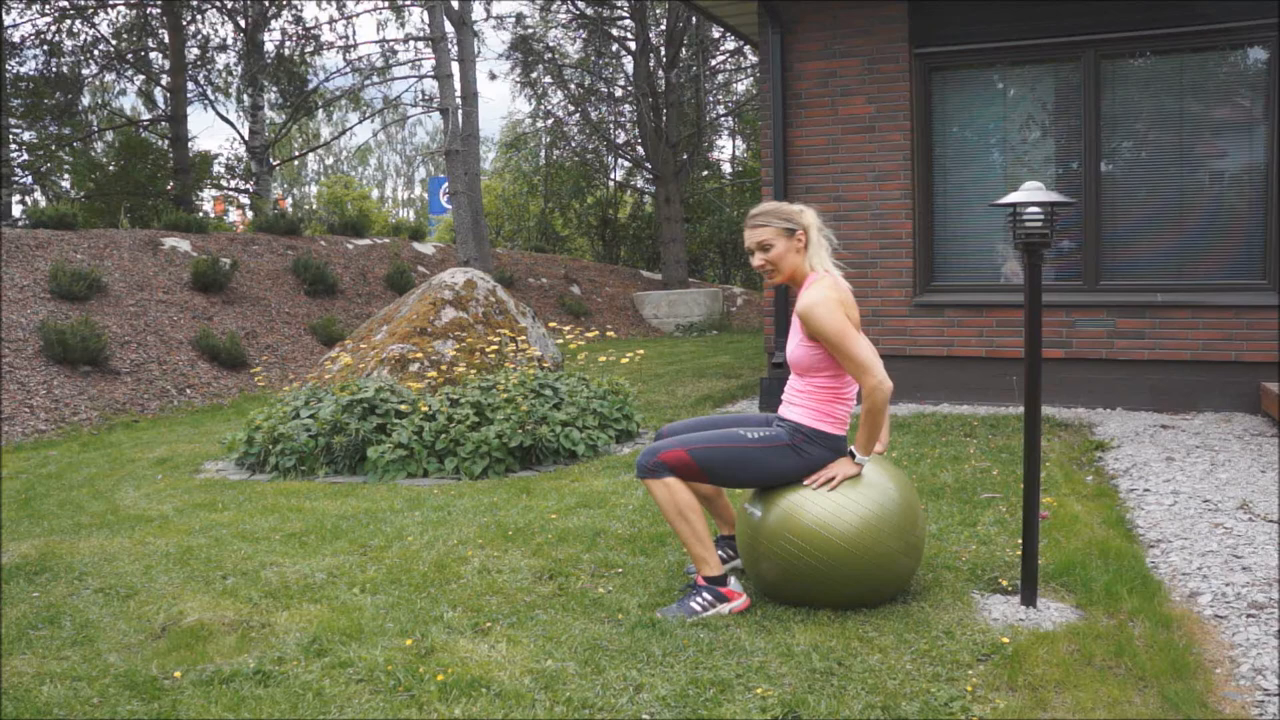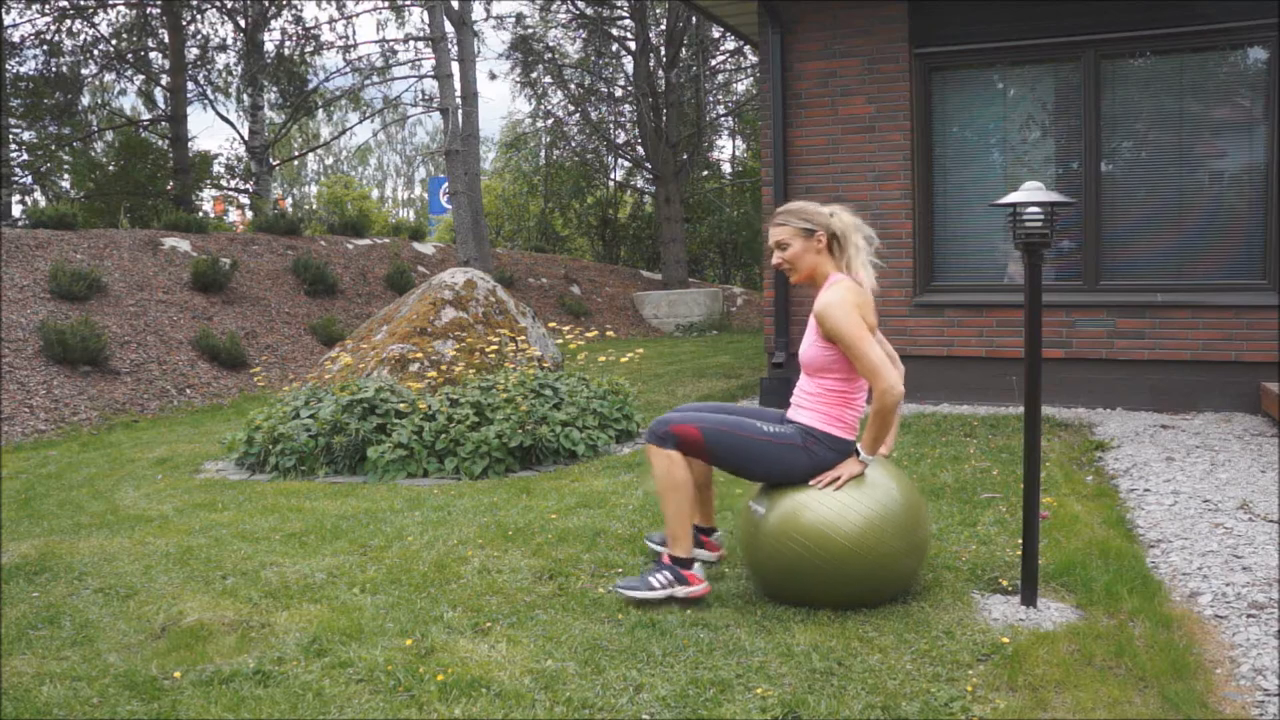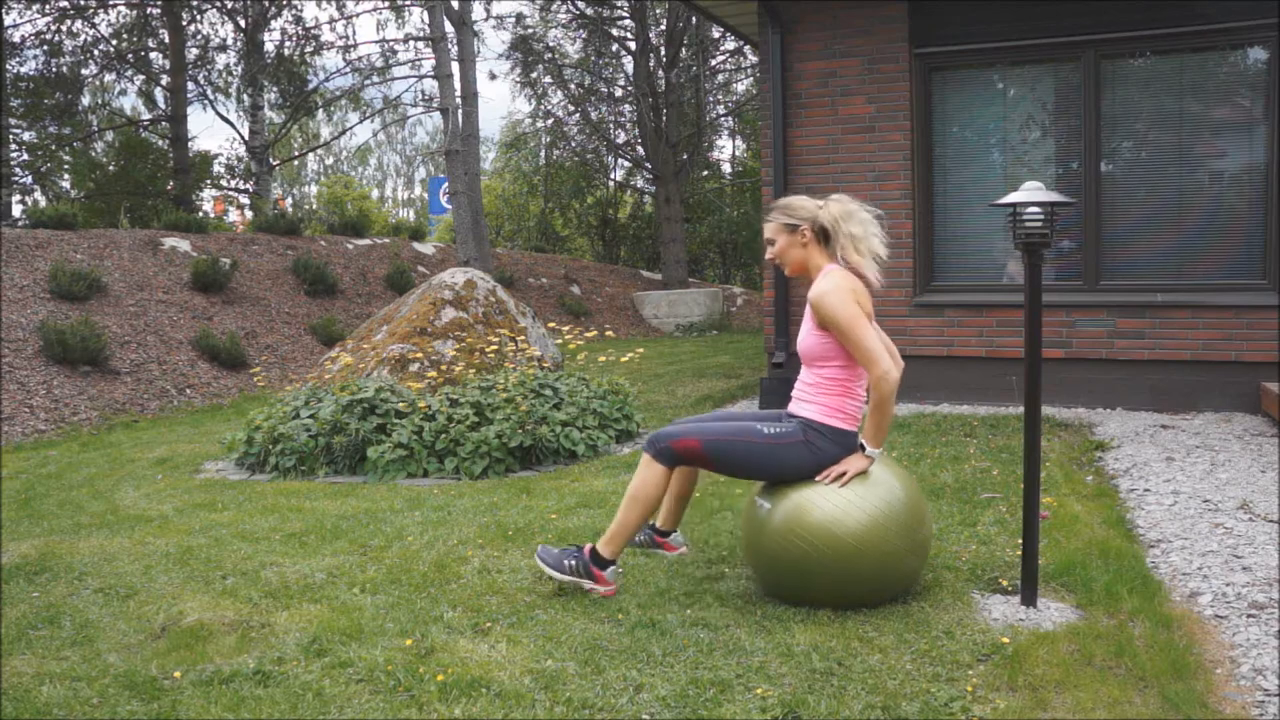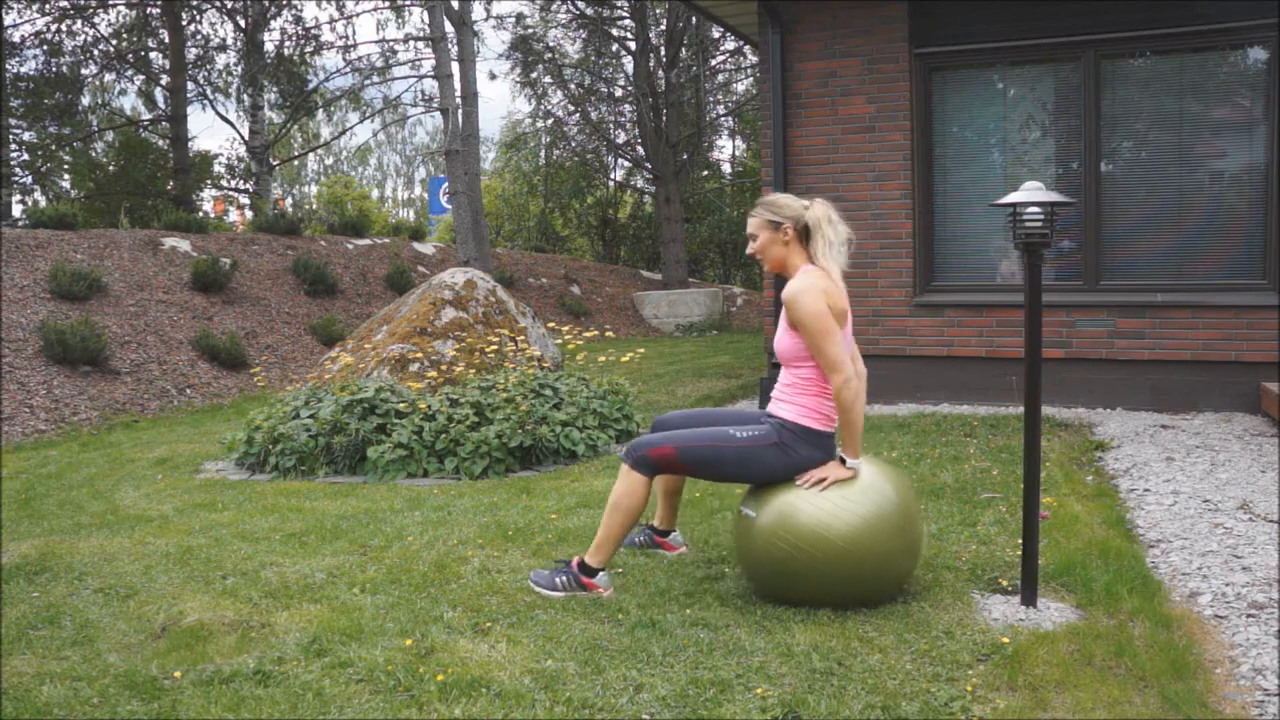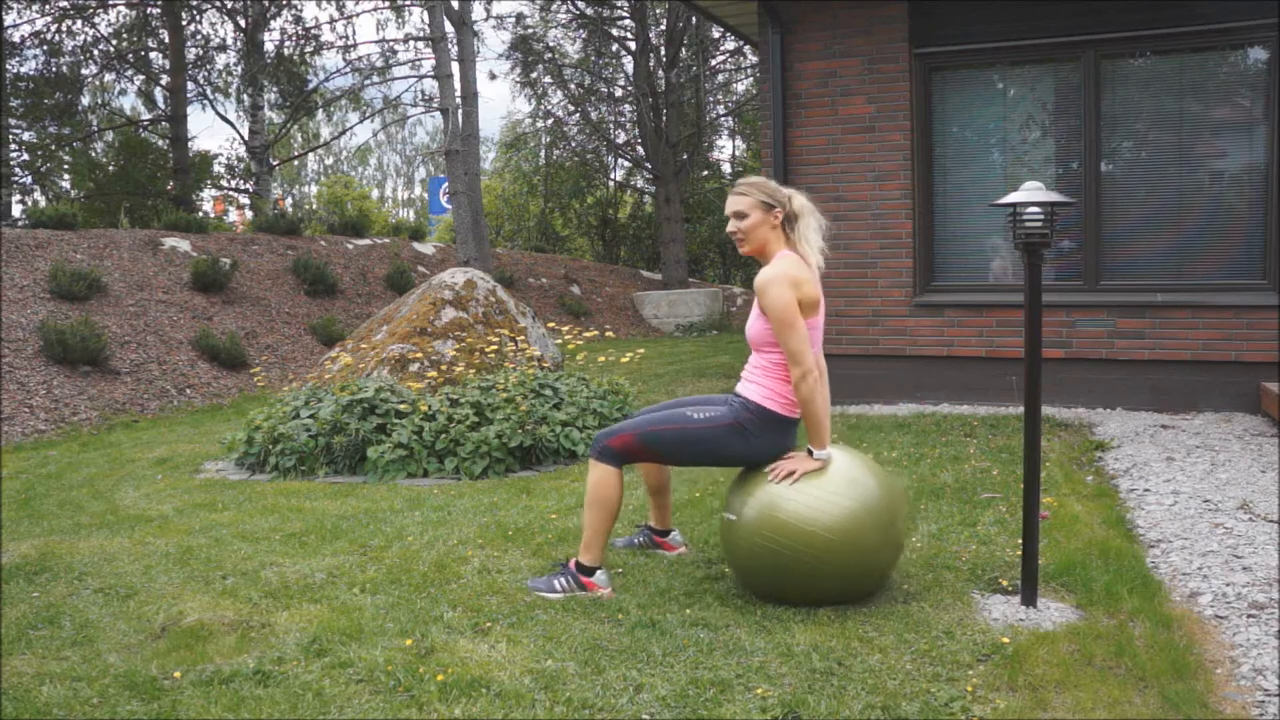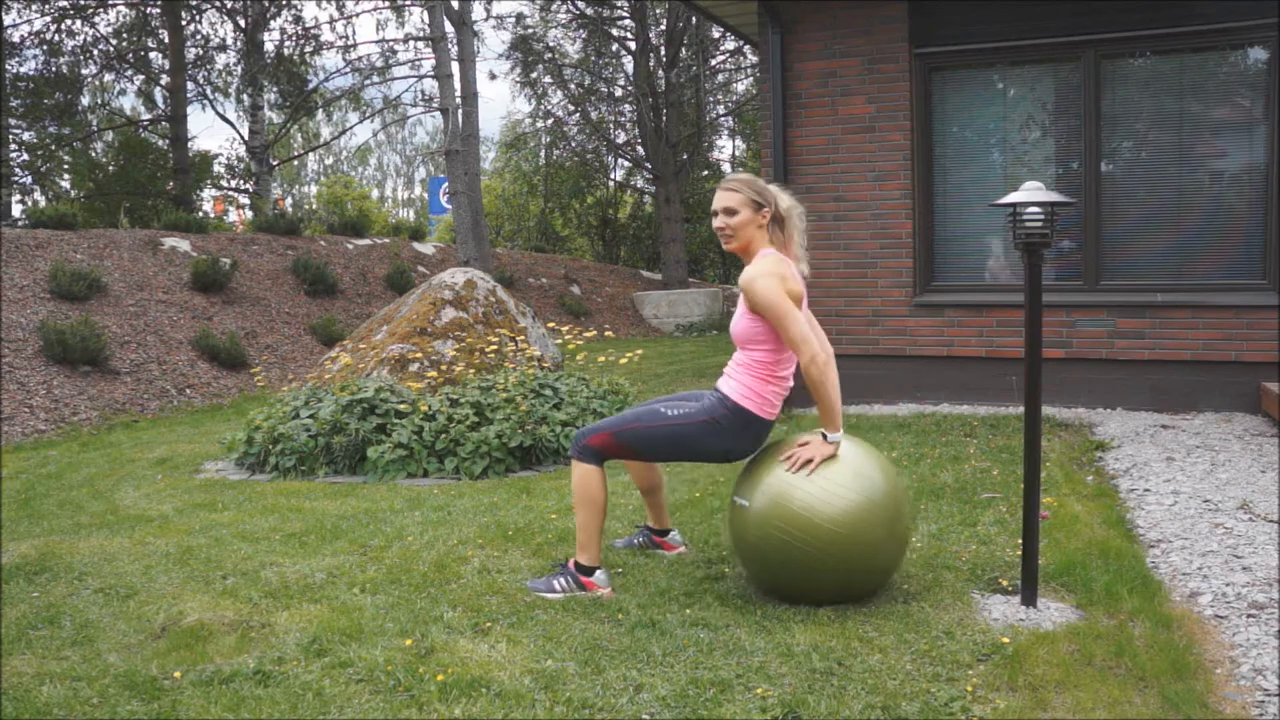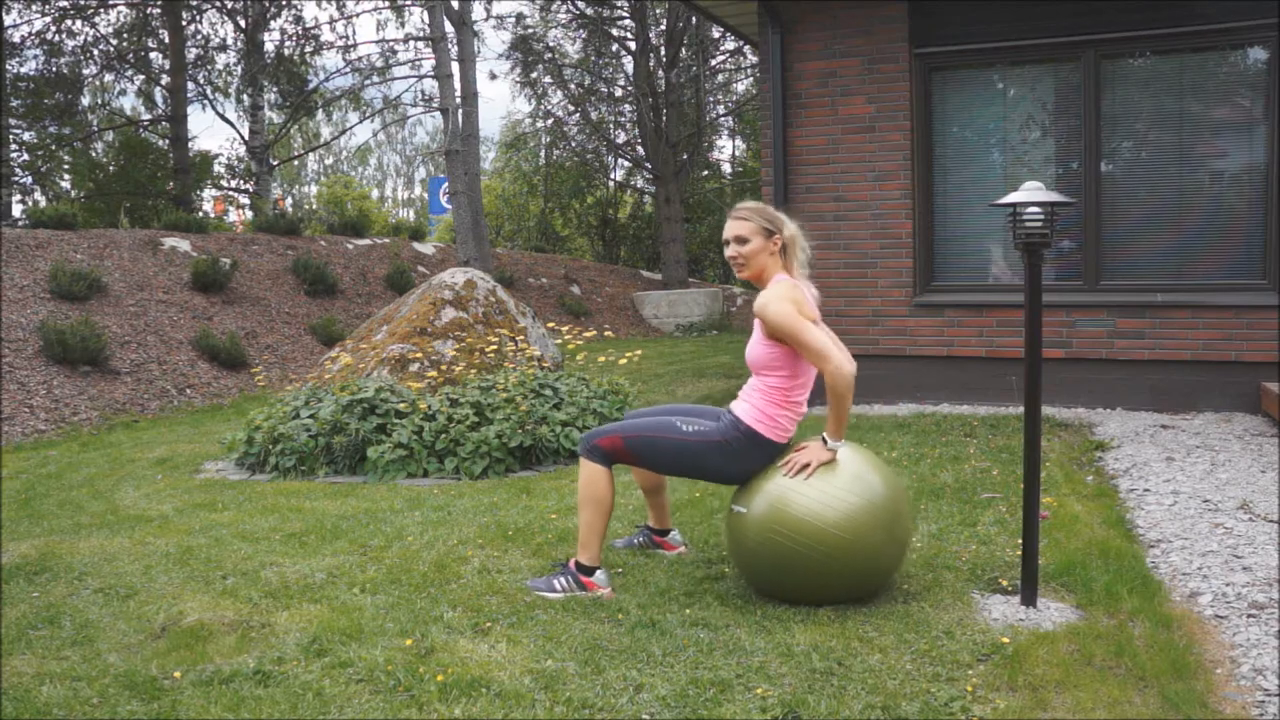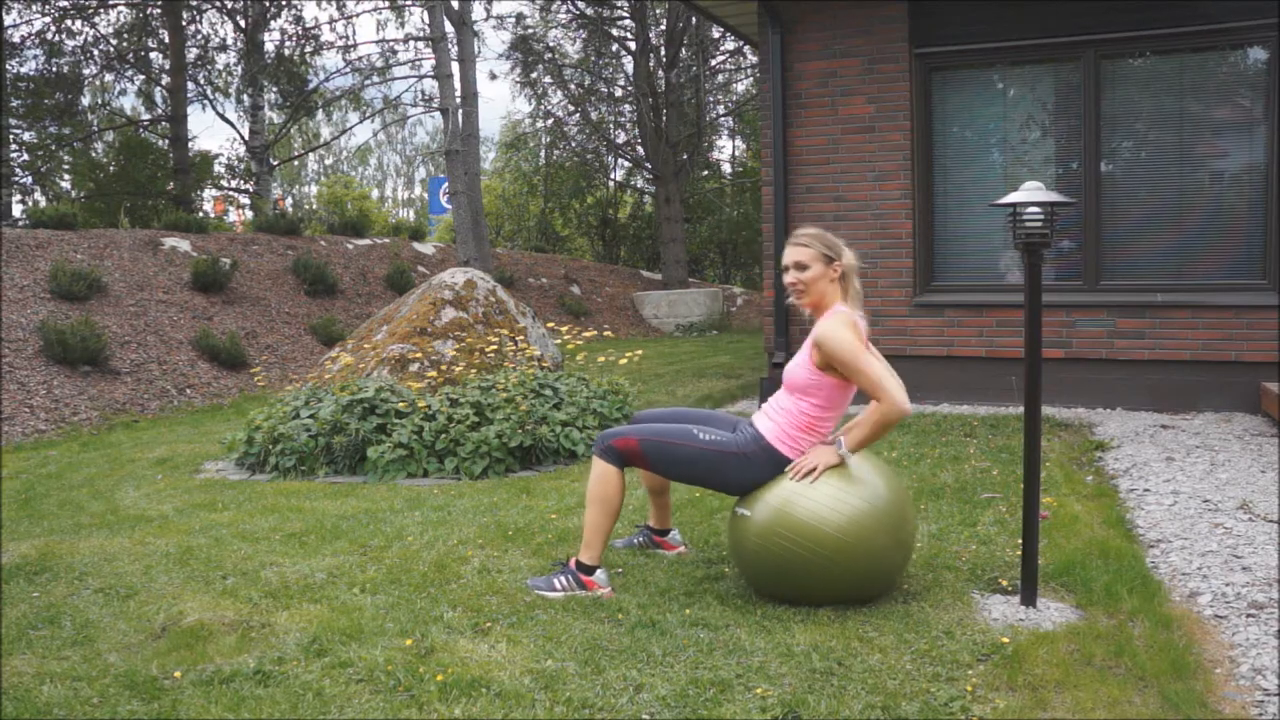
dt=0.2s
person 1, frame 1
left shoulder: (815, 301)
right shoulder: (820, 288)
left elbow: (877, 384)
right elbow: (872, 364)
left wrist: (856, 458)
right wrist: (877, 440)
left hip: (802, 446)
right hip: (793, 429)
left knee: (654, 463)
right knee: (671, 439)
left ankle: (718, 586)
right ankle: (733, 541)
person 1, frame 2
left shoulder: (834, 304)
right shoulder: (843, 292)
left elbow: (890, 386)
right elbow: (894, 365)
left wrist: (860, 457)
right wrist: (881, 441)
left hip: (808, 448)
right hip: (804, 430)
left knee: (664, 432)
right knee: (679, 418)
left ankle: (682, 567)
right ankle: (703, 534)
person 1, frame 3
left shoulder: (828, 290)
right shoulder: (839, 284)
left elbow: (885, 372)
right elbow: (896, 362)
left wrist: (868, 451)
right wrist: (867, 439)
left hip: (815, 442)
right hip: (804, 425)
left knee: (664, 445)
right knee: (678, 433)
left ankle: (599, 563)
right ankle: (664, 531)
person 1, frame 4
left shoulder: (803, 290)
right shoulder: (815, 283)
left elbow: (842, 381)
right elbow: (856, 372)
left wrist: (849, 462)
right wrist: (848, 446)
left hip: (790, 443)
right hip: (786, 429)
left knee: (642, 454)
right knee: (664, 427)
left ankle: (589, 571)
right ankle: (663, 532)
person 1, frame 5
left shoulder: (774, 277)
right shoulder: (791, 270)
left elbow: (805, 372)
right elbow: (816, 364)
left wrist: (816, 453)
right wrist: (821, 443)
left hip: (751, 425)
right hip: (754, 413)
left knee: (607, 446)
right knee: (636, 428)
left ankle: (587, 572)
right ankle: (663, 533)
person 1, frame 6
left shoulder: (758, 274)
right shoulder: (777, 267)
left elbow: (814, 358)
right elbow: (822, 350)
left wrist: (829, 437)
right wrist: (830, 428)
left hip: (729, 420)
right hip: (733, 406)
left knee: (587, 444)
right knee: (623, 422)
left ankle: (587, 573)
right ankle: (661, 532)
person 1, frame 7
left shoulder: (772, 303)
right shoulder: (791, 292)
left elbow: (843, 371)
right elbow: (838, 362)
left wrist: (828, 444)
right wrist: (827, 436)
left hip: (740, 445)
right hip: (742, 427)
left knee: (596, 444)
right knee: (629, 422)
left ankle: (587, 574)
right ankle: (662, 533)
person 1, frame 8
left shoulder: (831, 331)
right shoulder: (844, 322)
left elbow: (898, 404)
right elbow: (888, 395)
left wrist: (840, 450)
right wrist: (828, 428)
left hip: (755, 456)
right hip: (756, 433)
left knee: (610, 444)
right knee: (641, 421)
left ankle: (588, 574)
right ankle: (662, 533)
